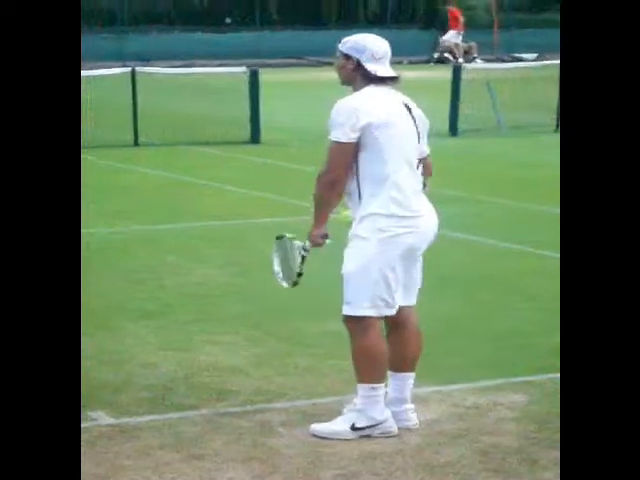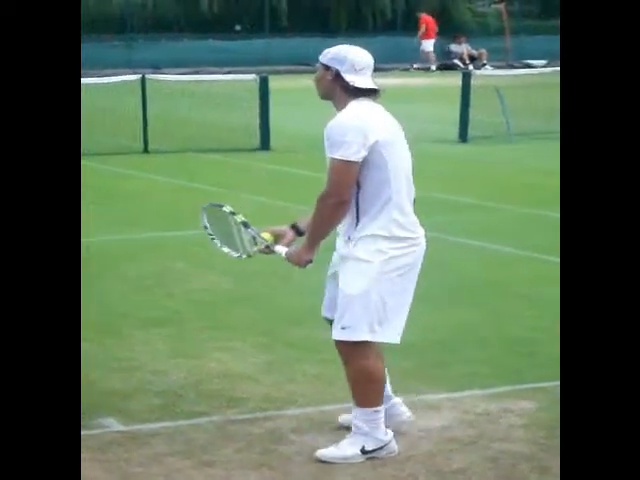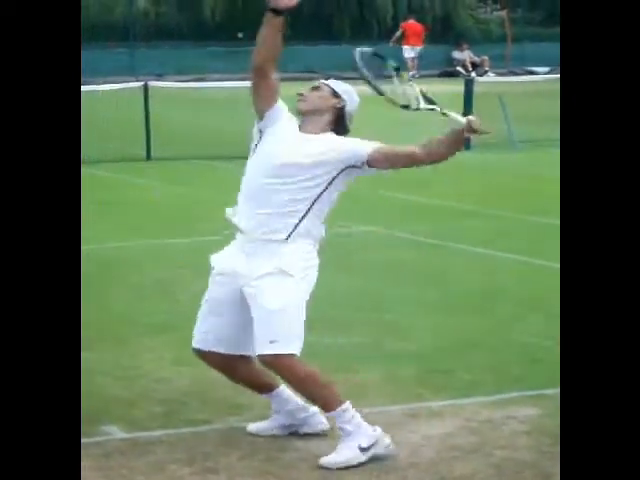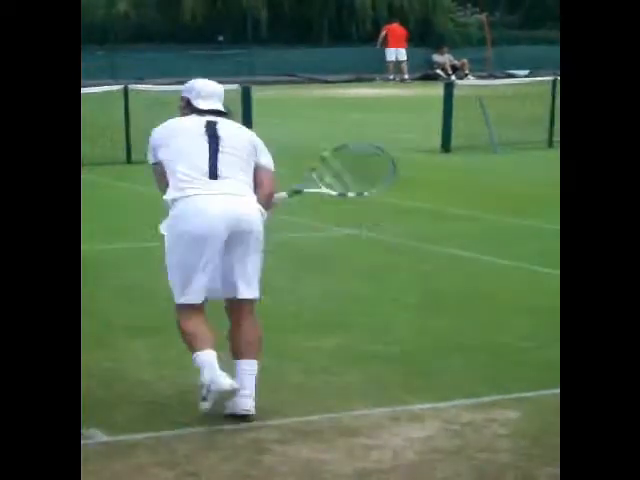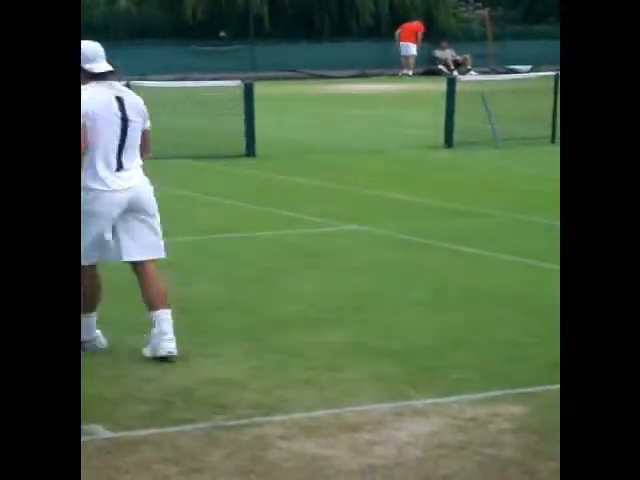
dt=1s
person 1, frame 1
left shoulder: (352, 106)
right shoulder: (408, 106)
left elbow: (334, 176)
left wrist: (319, 223)
left hip: (384, 226)
right hip: (415, 219)
left knee: (362, 317)
right knee: (401, 313)
left ankle: (372, 413)
right ankle: (398, 404)
person 1, frame 2
left shoulder: (348, 123)
right shoulder: (370, 116)
left elbow: (336, 198)
left wrist: (308, 246)
right wrist: (297, 229)
left hip: (379, 247)
right hip: (375, 241)
left knee: (353, 340)
right knee: (359, 333)
left ankle: (373, 435)
right ankle: (385, 405)
person 1, frame 3
left shoulder: (344, 150)
right shoulder: (276, 125)
left elbow: (420, 154)
right elbow: (264, 70)
left wrist: (457, 135)
left hip: (284, 265)
right hip: (238, 257)
left knee: (277, 357)
right knee: (213, 349)
left ankle: (362, 434)
right ankle: (294, 412)
person 1, frame 4
left shoulder: (163, 132)
right shoulder: (248, 135)
left elbow: (167, 185)
right elbow: (267, 191)
left hip: (194, 212)
right hip: (245, 210)
left knee: (190, 307)
right knee: (242, 306)
left ankle: (213, 376)
right ankle: (245, 393)
person 1, frame 5
left shoulder: (83, 99)
right shoulder: (133, 98)
left elbow: (82, 146)
left hip: (98, 193)
right hip: (137, 188)
left knee: (86, 265)
right knee: (145, 265)
left ankle: (88, 334)
right ankle: (164, 337)
